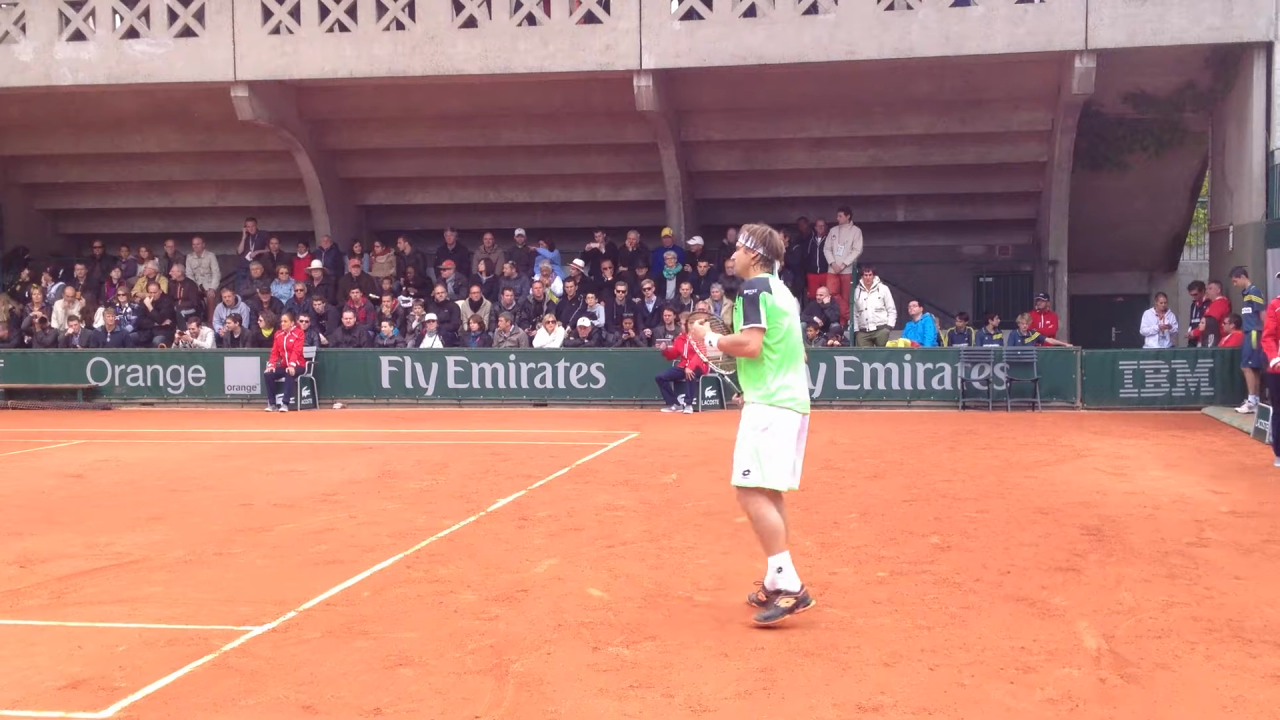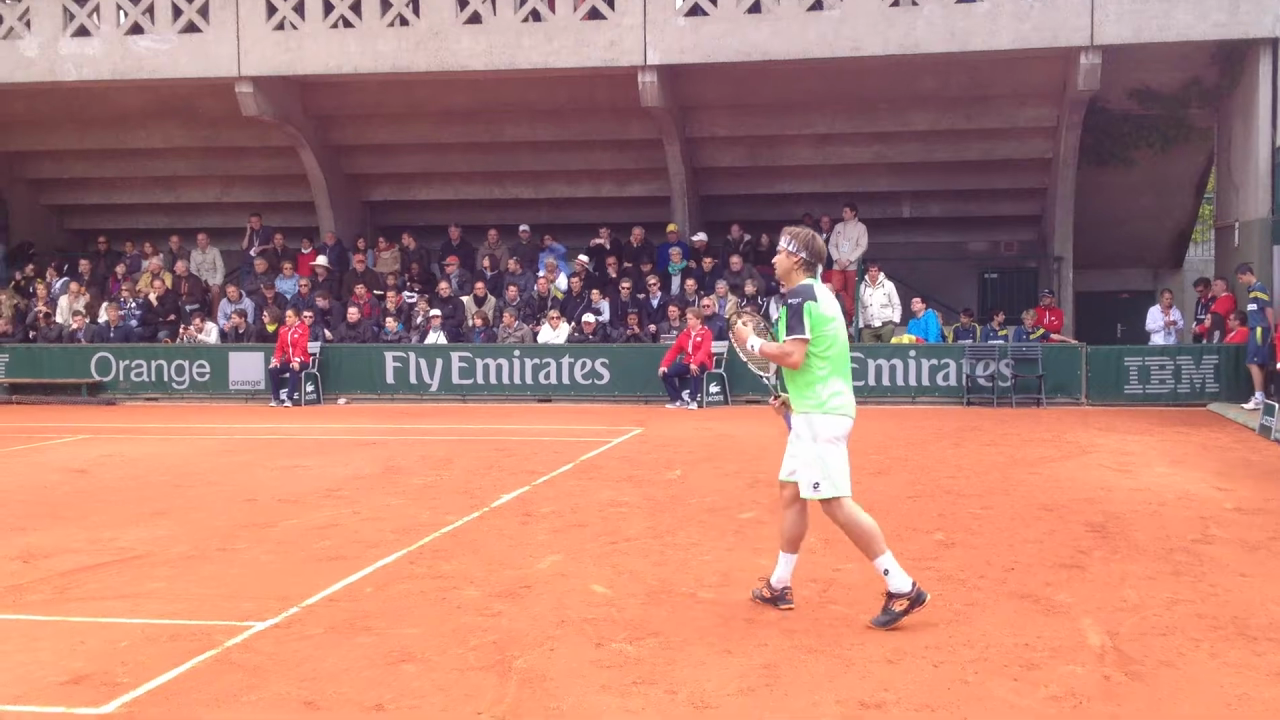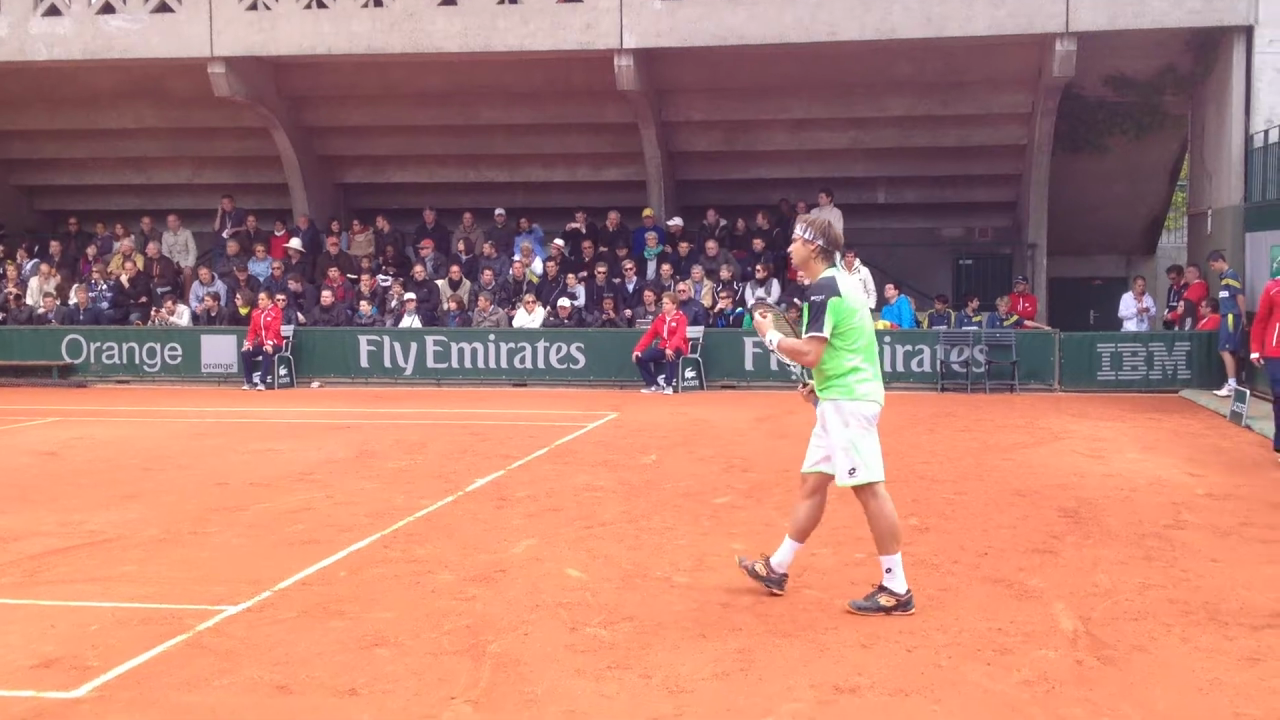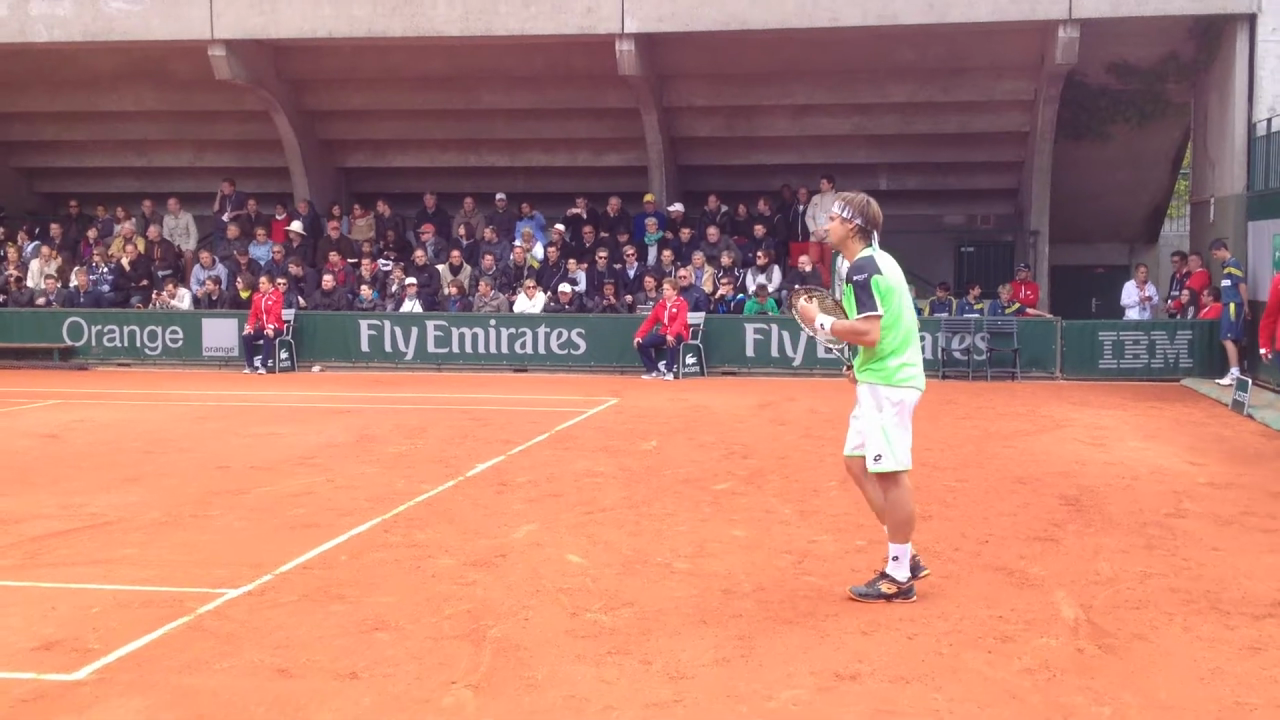
dt=0.2s
person 1, frame 1
left shoulder: (754, 287)
right shoulder: (781, 291)
left elbow: (750, 345)
left wrist: (709, 338)
left hip: (770, 406)
right hip: (794, 404)
left knee: (753, 494)
right knee: (771, 495)
left ankle: (790, 587)
right ankle: (777, 584)
person 1, frame 2
left shoulder: (799, 295)
right shoulder: (819, 294)
left elbow: (793, 357)
left wrist: (751, 342)
right wrist: (791, 397)
left hip: (819, 414)
right hip: (820, 411)
left knee: (836, 503)
right knee: (791, 494)
left ankle: (901, 587)
right ankle: (779, 584)
person 1, frame 3
left shoulder: (822, 289)
right shoulder: (839, 281)
left elbow: (809, 354)
left wrist: (771, 335)
right wrist: (818, 384)
left hip: (848, 400)
right hip: (843, 397)
left knee: (868, 488)
right knee: (812, 484)
left ankle: (896, 588)
right ankle: (777, 567)
person 1, frame 4
left shoulder: (862, 268)
right shoulder: (878, 261)
left elbow: (869, 334)
left wrist: (818, 319)
right wrist: (862, 365)
left hip: (886, 384)
right hip: (886, 380)
left knee: (890, 475)
right knee: (859, 464)
left ankle: (897, 575)
right ankle: (906, 559)
